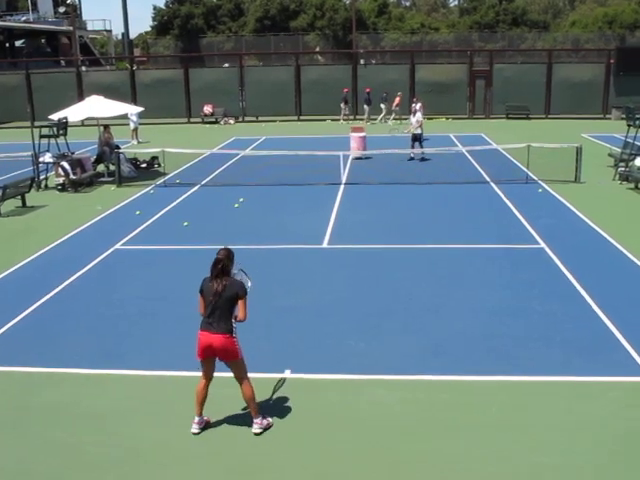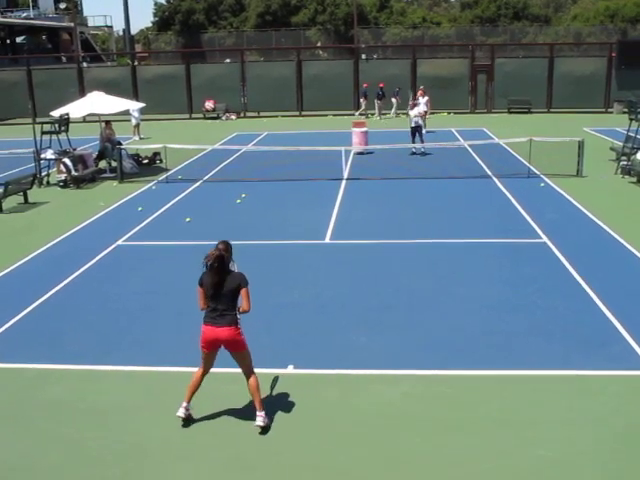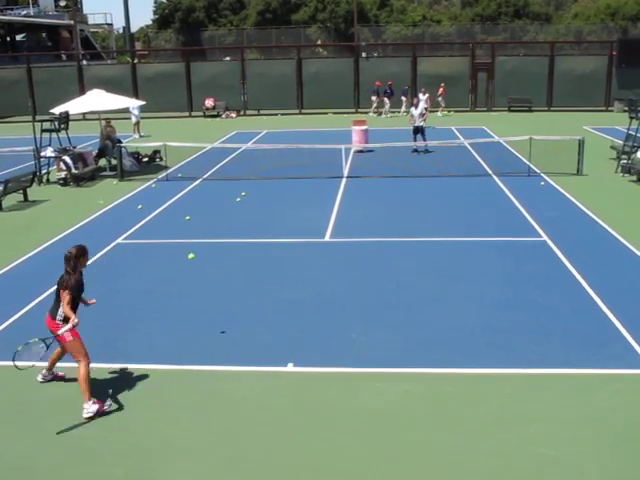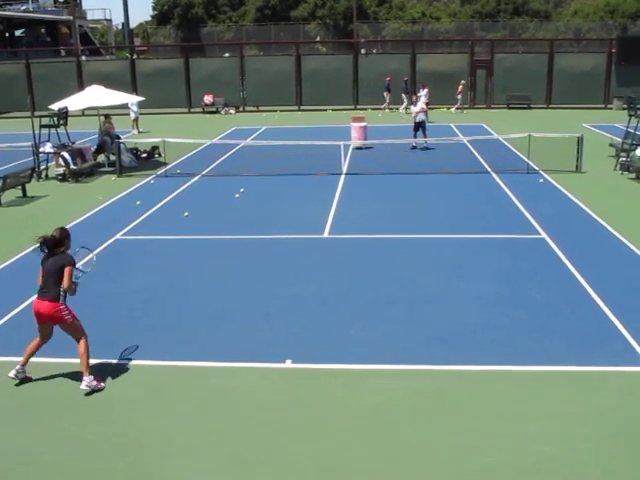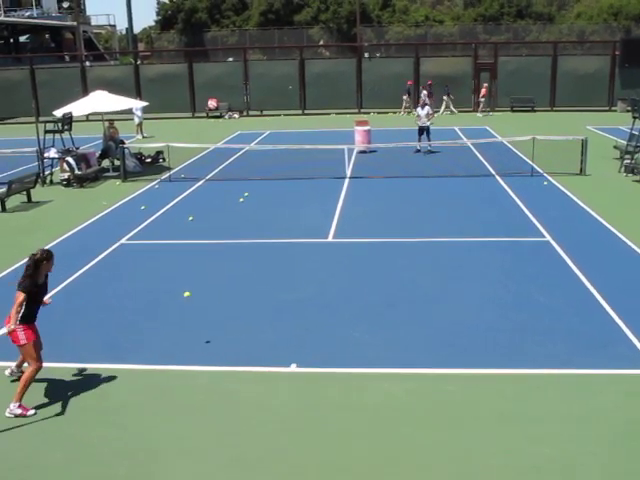
dt=1s
person 1, frame 1
left shoulder: (205, 282)
right shoulder: (238, 286)
left elbow: (202, 311)
right elbow: (242, 317)
left hip: (204, 336)
right hip: (225, 339)
left knee: (205, 378)
right knee: (243, 379)
left ankle: (198, 421)
right ankle: (258, 421)
person 1, frame 2
left shoulder: (205, 277)
right shoulder: (239, 278)
left elbow: (202, 305)
right elbow: (246, 308)
left hip: (209, 329)
right hip: (231, 331)
left knee: (204, 369)
right knee: (249, 372)
left ankle: (184, 407)
right ankle: (260, 415)
person 1, frame 3
left shoulder: (76, 274)
right shoulder: (69, 279)
right elbow: (65, 306)
left wrist: (85, 301)
right wrist: (72, 318)
left hip: (61, 322)
right hip: (60, 324)
left knee: (66, 346)
right knee: (83, 360)
left ankle: (47, 373)
right ankle: (89, 405)
person 1, frame 4
left shoulder: (46, 257)
right shoulder: (68, 259)
left elbow: (41, 282)
right elbow: (66, 286)
right wrist: (73, 289)
left hip: (39, 304)
right hip: (55, 306)
left knee: (43, 337)
right knee: (81, 337)
left ankle: (19, 369)
right ankle: (87, 379)
person 1, frame 5
left shoulder: (43, 277)
right shoulder: (29, 282)
right elbow: (17, 306)
left wrist: (42, 302)
right wrist: (12, 325)
left hip: (29, 322)
right hip: (21, 325)
left knee: (37, 349)
right knee: (36, 364)
left ankle: (15, 370)
right ankle: (15, 406)
